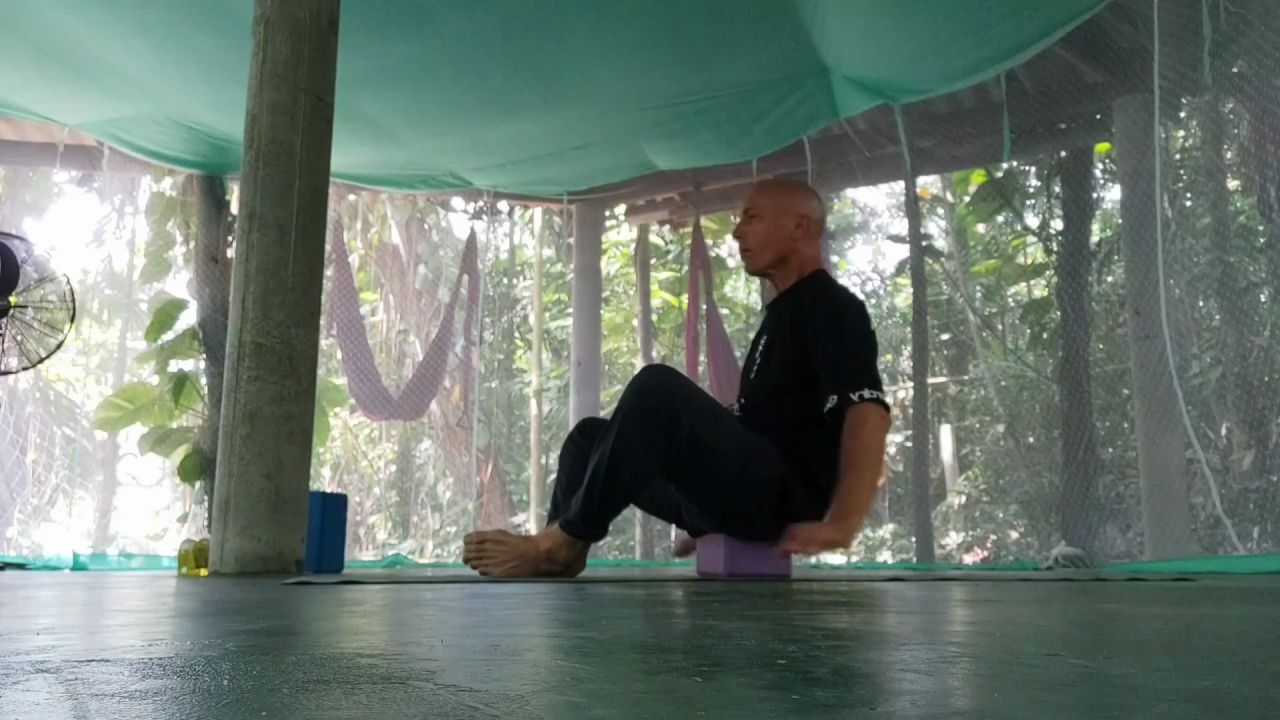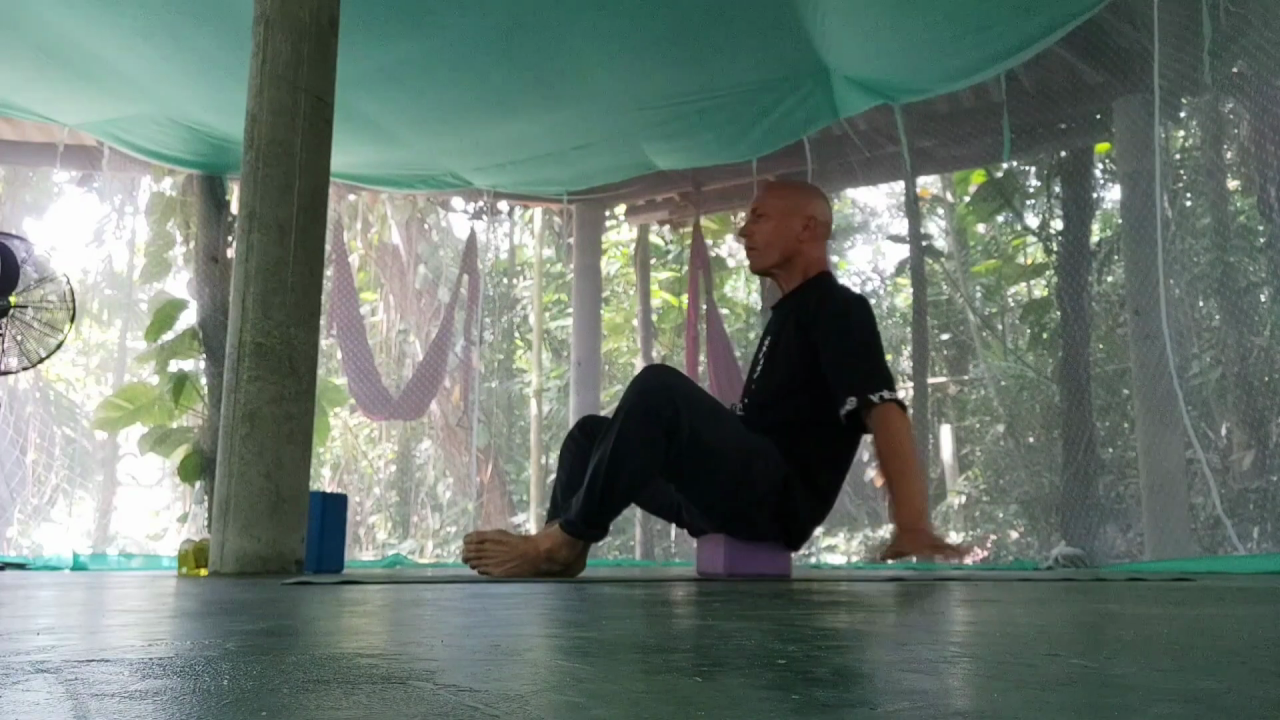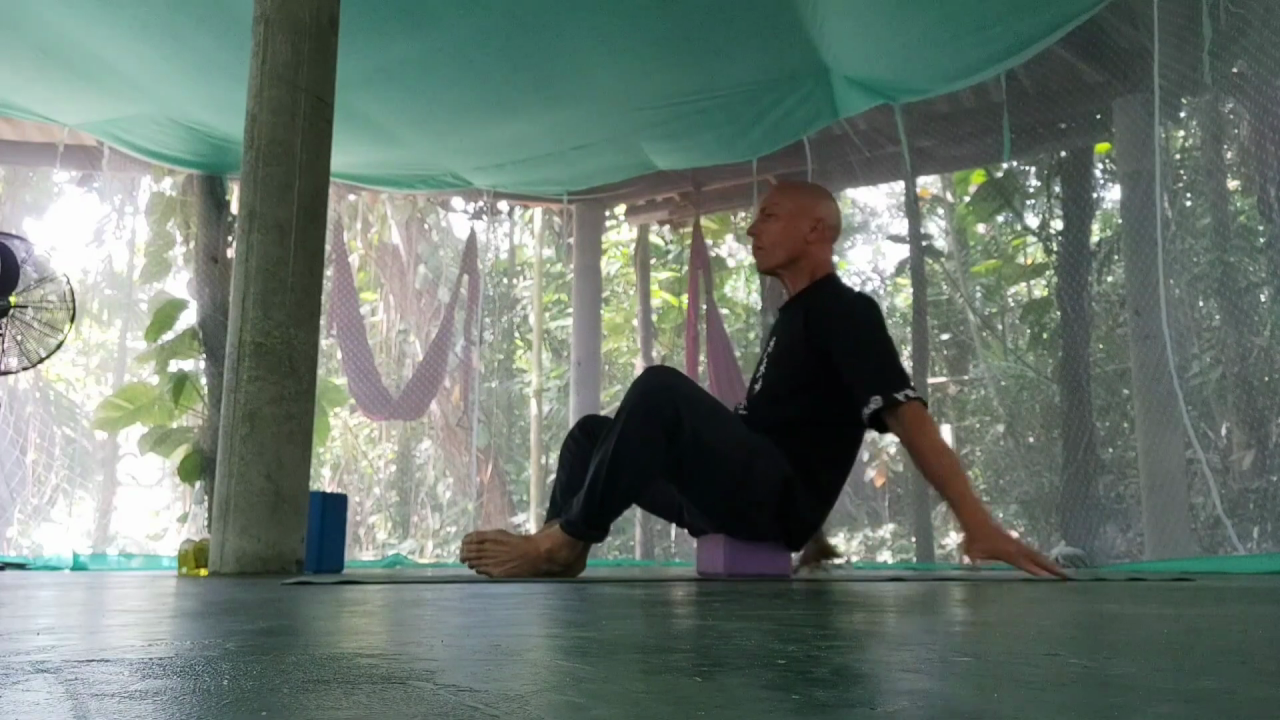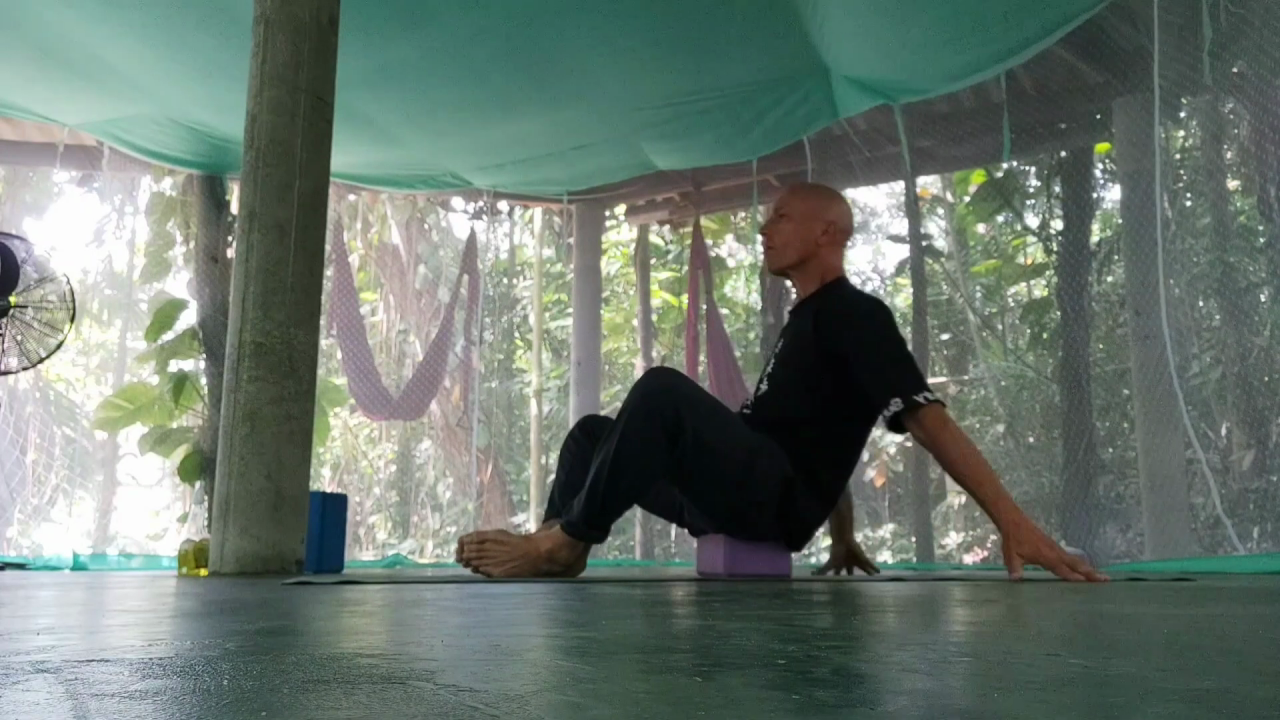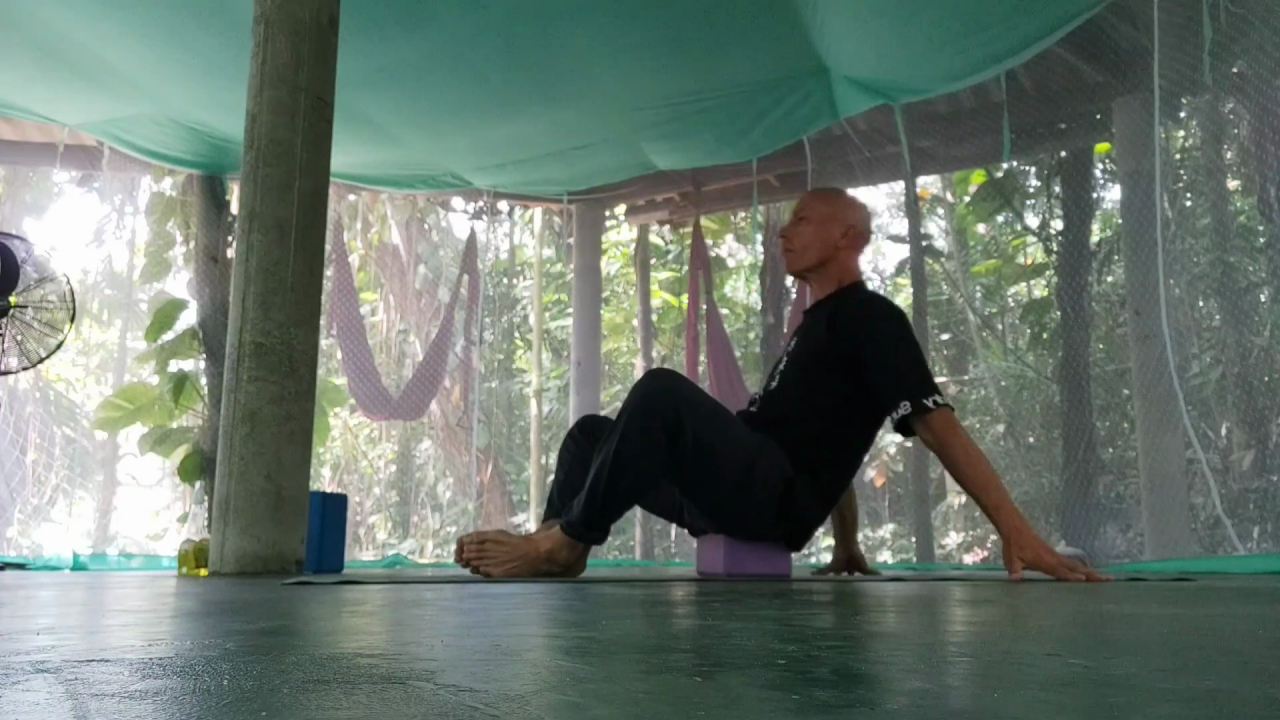
dt=0.1s
person 1, frame 1
left shoulder: (832, 308)
right shoulder: (782, 315)
left elbow: (867, 414)
left wrist: (842, 521)
right wrist: (700, 524)
left hip: (779, 498)
right hip: (737, 493)
left knee: (657, 386)
right knee: (591, 434)
left ankle: (565, 543)
right ankle: (554, 557)
person 1, frame 2
left shoulder: (836, 310)
right shoulder: (789, 314)
left elbow: (884, 411)
left wrist: (912, 524)
right wrist: (776, 520)
left hip: (771, 499)
right hip: (738, 493)
left knee: (660, 387)
right knee: (592, 431)
left ankle: (566, 543)
right ankle: (552, 553)
person 1, frame 3
left shoulder: (846, 310)
right shoulder: (792, 318)
left elbow: (906, 414)
left wrist: (980, 524)
right wrist: (813, 535)
left hip: (775, 498)
right hip: (741, 497)
left knee: (660, 386)
right knee: (594, 429)
left ankle: (565, 541)
right ankle: (559, 546)
person 1, frame 4
left shoulder: (854, 314)
right shoulder: (804, 319)
left elbow: (927, 418)
left wrist: (1014, 525)
right wrist: (844, 541)
left hip: (776, 499)
right hip: (735, 490)
left knee: (661, 390)
right knee: (593, 432)
left ankle: (566, 541)
right ankle: (556, 550)
person 1, frame 5
left shoulder: (868, 316)
right shoulder: (817, 322)
left elbow: (935, 422)
left wrist: (1016, 532)
right wrist: (846, 547)
left hip: (777, 500)
right hip: (733, 491)
left knee: (660, 391)
right knee: (592, 431)
left ankle: (566, 543)
right ankle: (552, 551)
